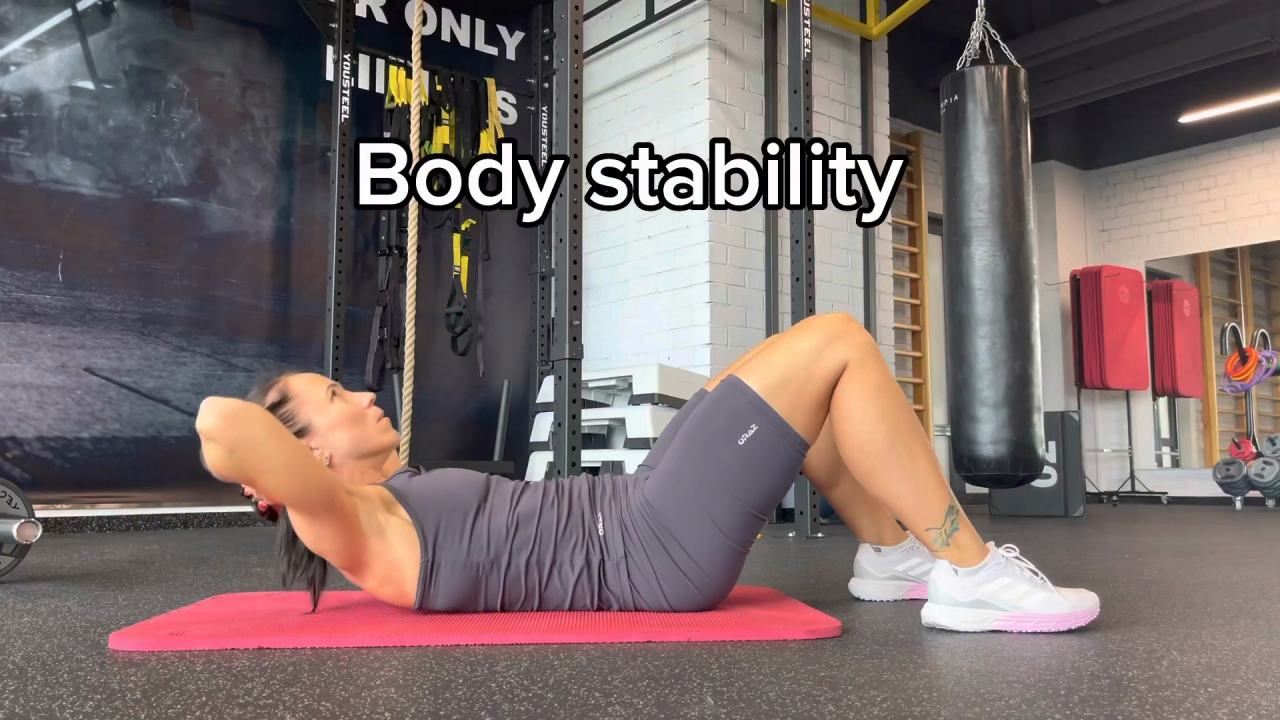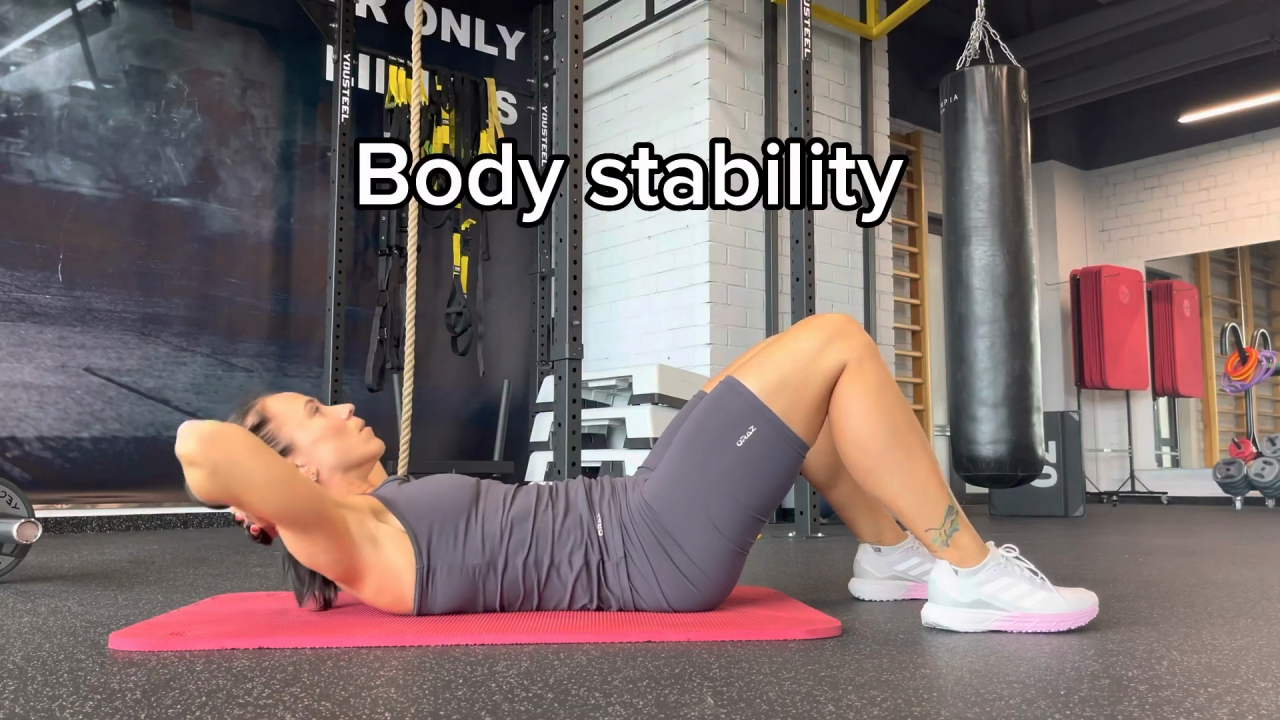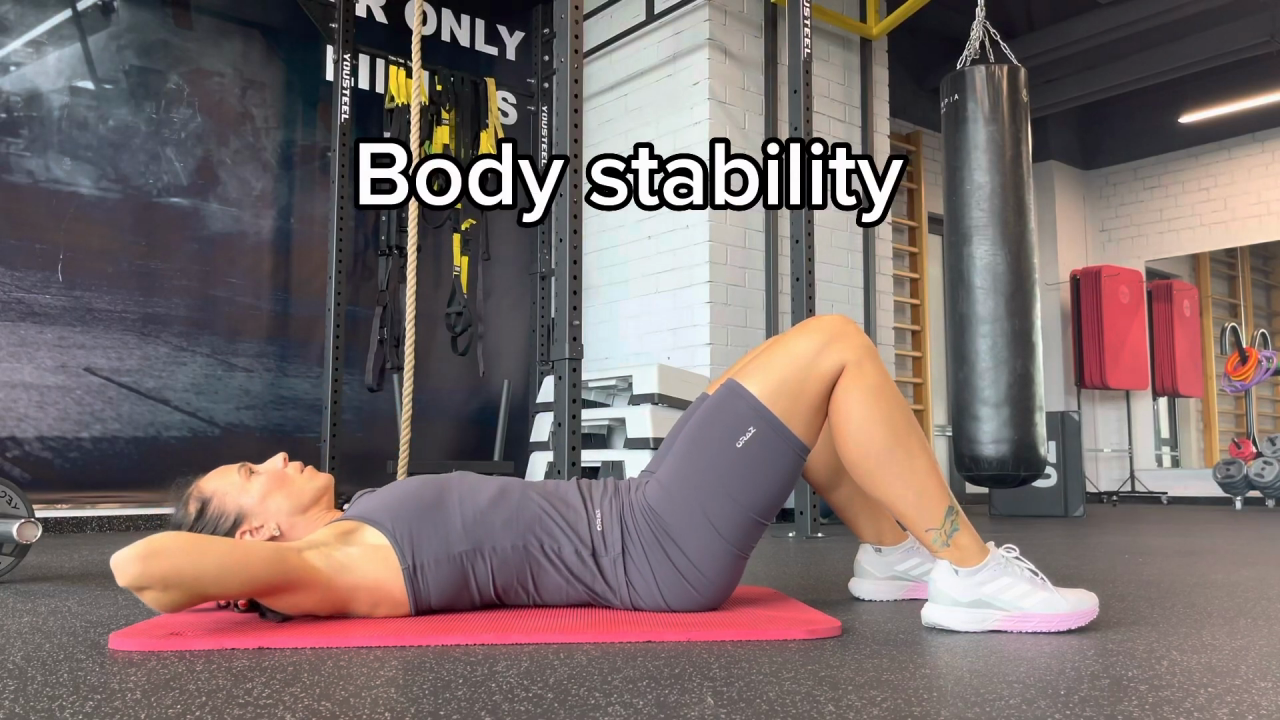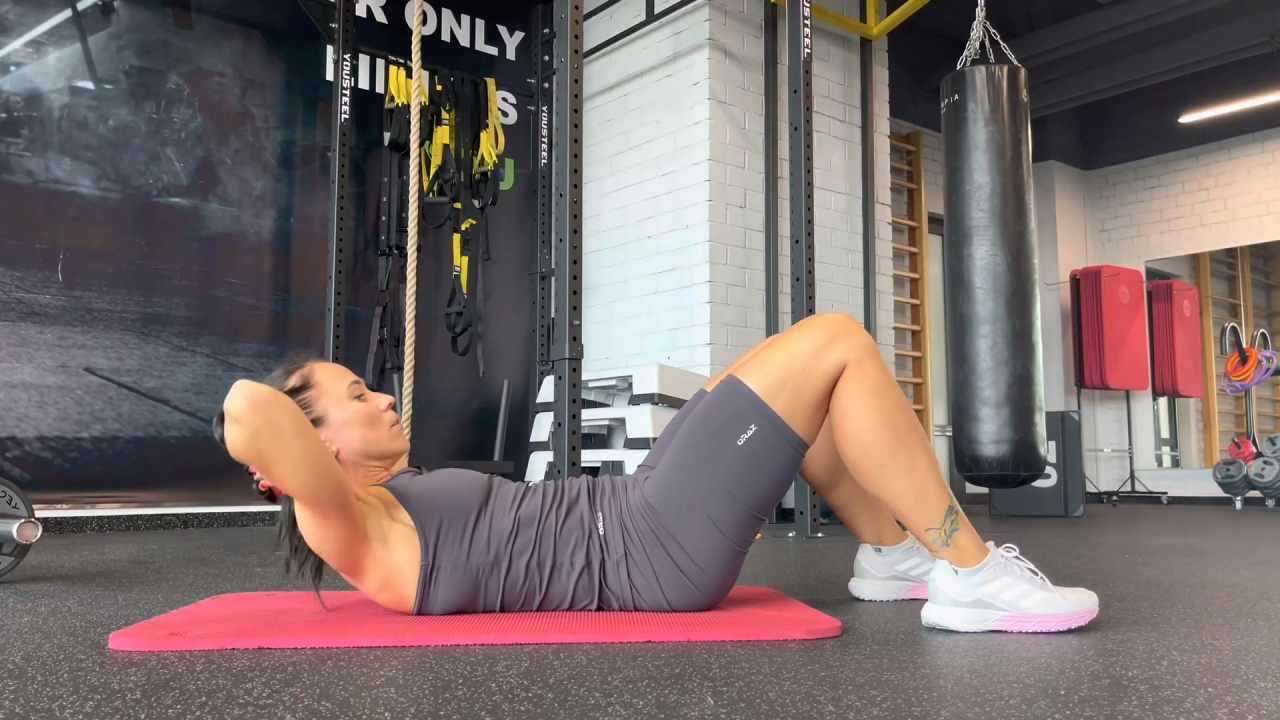
dt=0.7s
person 1, frame 1
left shoulder: (384, 510)
right shoulder: (362, 533)
right elbow: (222, 419)
right wrist: (257, 469)
left hip: (636, 521)
right hip: (659, 553)
left knee: (815, 373)
right knee: (838, 343)
left ankle: (891, 556)
right ankle: (971, 576)
person 1, frame 2
left shoulder: (377, 516)
right shoulder: (353, 543)
right elbow: (199, 443)
right wrist: (250, 471)
left hip: (633, 518)
right hip: (656, 553)
left knee: (808, 375)
right knee: (839, 344)
left ankle: (892, 554)
right ankle: (973, 576)
person 1, frame 3
left shoulder: (351, 536)
right shoulder: (333, 569)
right elbow: (140, 566)
right wrist: (210, 566)
left hip: (636, 518)
right hip: (661, 551)
left knee: (808, 373)
right knee: (837, 344)
left ankle: (892, 556)
right ankle: (971, 575)
person 1, frame 4
left shoulder: (386, 512)
right shoulder: (359, 534)
right elbow: (246, 408)
right wrist: (271, 425)
left hip: (634, 514)
right hip: (655, 551)
left knee: (811, 376)
right knee: (838, 343)
left ankle: (891, 553)
right ankle: (970, 576)
